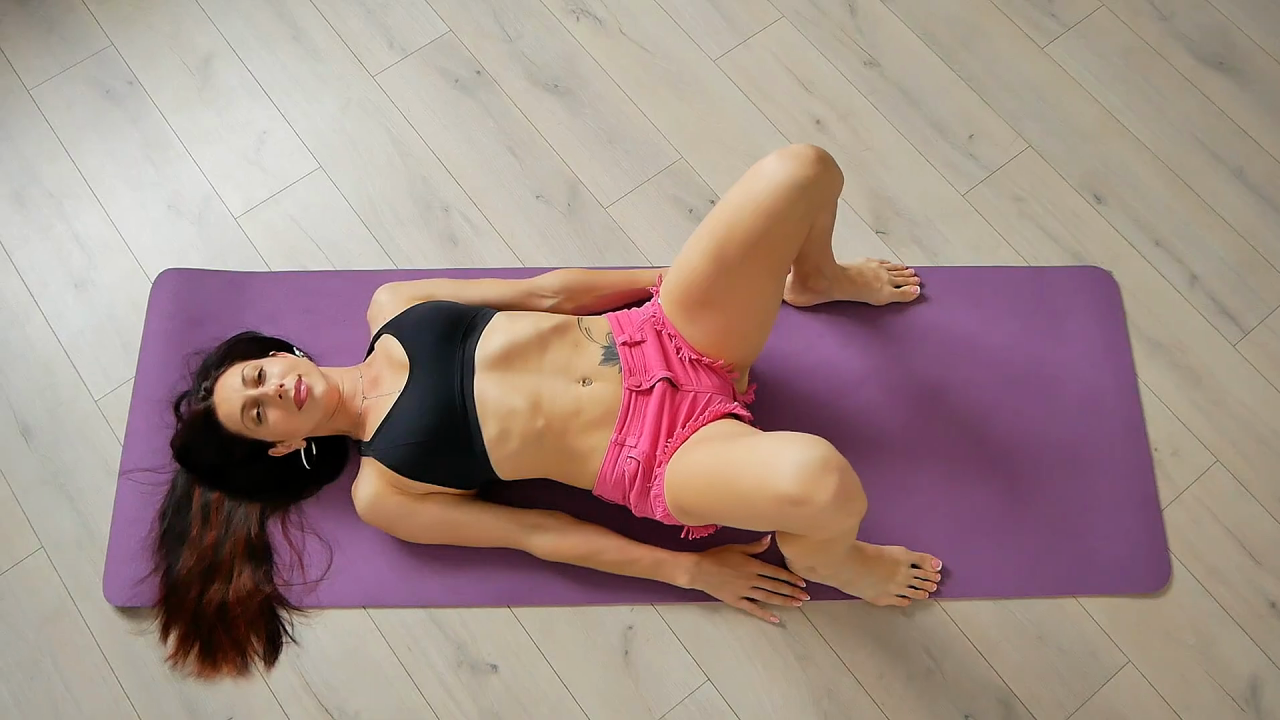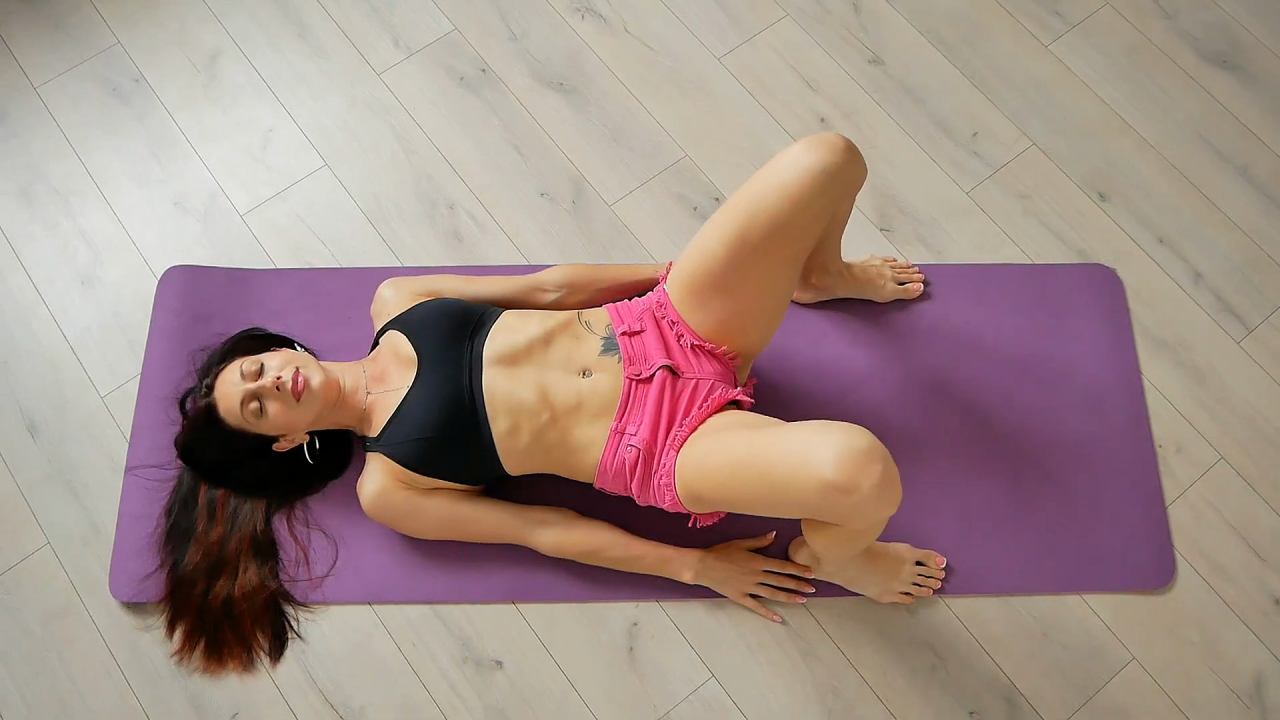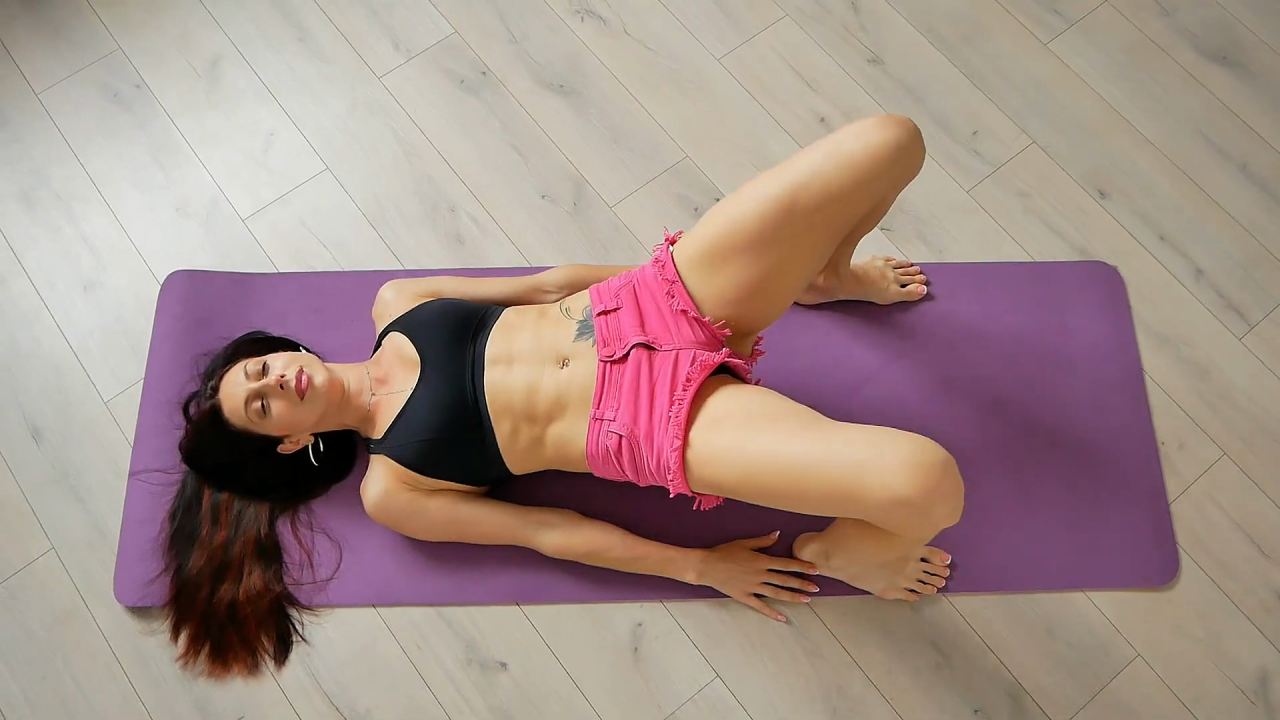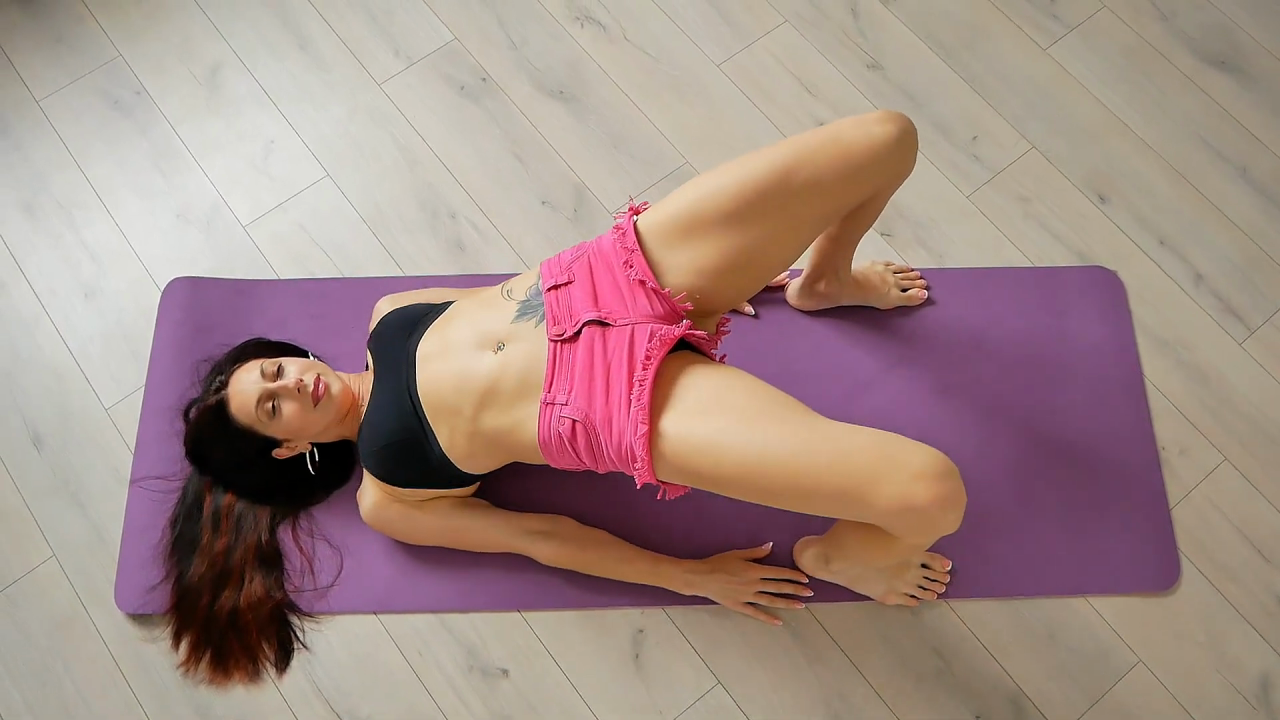
dt=0.7s
person 1, frame 1
left shoulder: (389, 310)
right shoulder: (380, 492)
left elbow: (544, 289)
right elbow: (538, 533)
left wrist: (684, 273)
right wrist: (691, 570)
left hip: (662, 340)
right hip: (665, 453)
left knee: (798, 170)
right knee: (816, 482)
left ankle: (815, 279)
right ankle: (823, 560)
person 1, frame 2
left shoulder: (393, 305)
right shoulder: (385, 487)
left elbow: (546, 286)
right elbow: (543, 530)
left wrist: (681, 269)
right wrist: (696, 566)
left hip: (665, 328)
right hip: (672, 442)
left knee: (827, 158)
right knee: (858, 472)
left ankle: (820, 277)
right ankle: (832, 555)
person 1, frame 3
left shoulder: (394, 304)
right shoulder: (389, 490)
right elbow: (547, 531)
left wrist: (675, 270)
right wrist: (705, 567)
left hip: (660, 304)
right hip: (666, 414)
left knee: (893, 140)
right knee: (925, 485)
left ankle: (822, 278)
right ankle: (839, 554)
person 1, frame 4
left shoulder: (386, 318)
right shoulder: (384, 498)
right elbow: (542, 538)
left wrist: (719, 275)
right wrist: (699, 579)
right hip: (632, 399)
left knee: (889, 136)
right knee: (930, 495)
left ankle: (823, 281)
right ankle: (836, 557)
